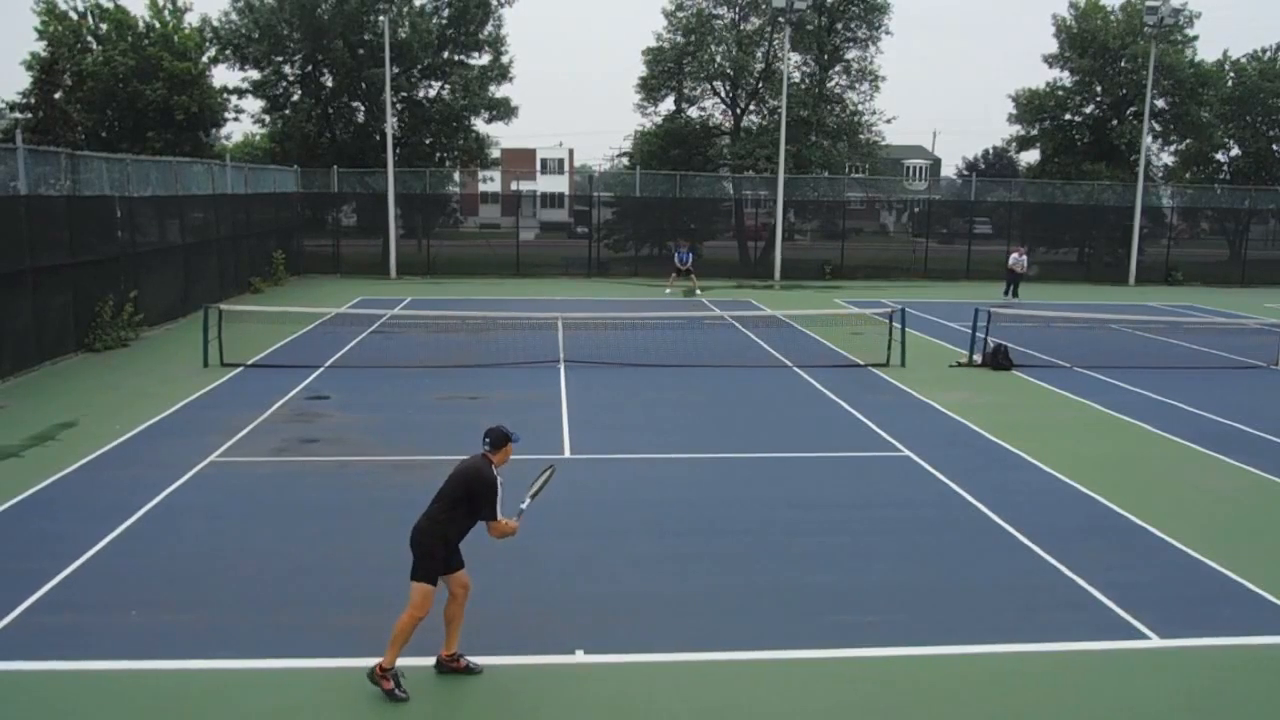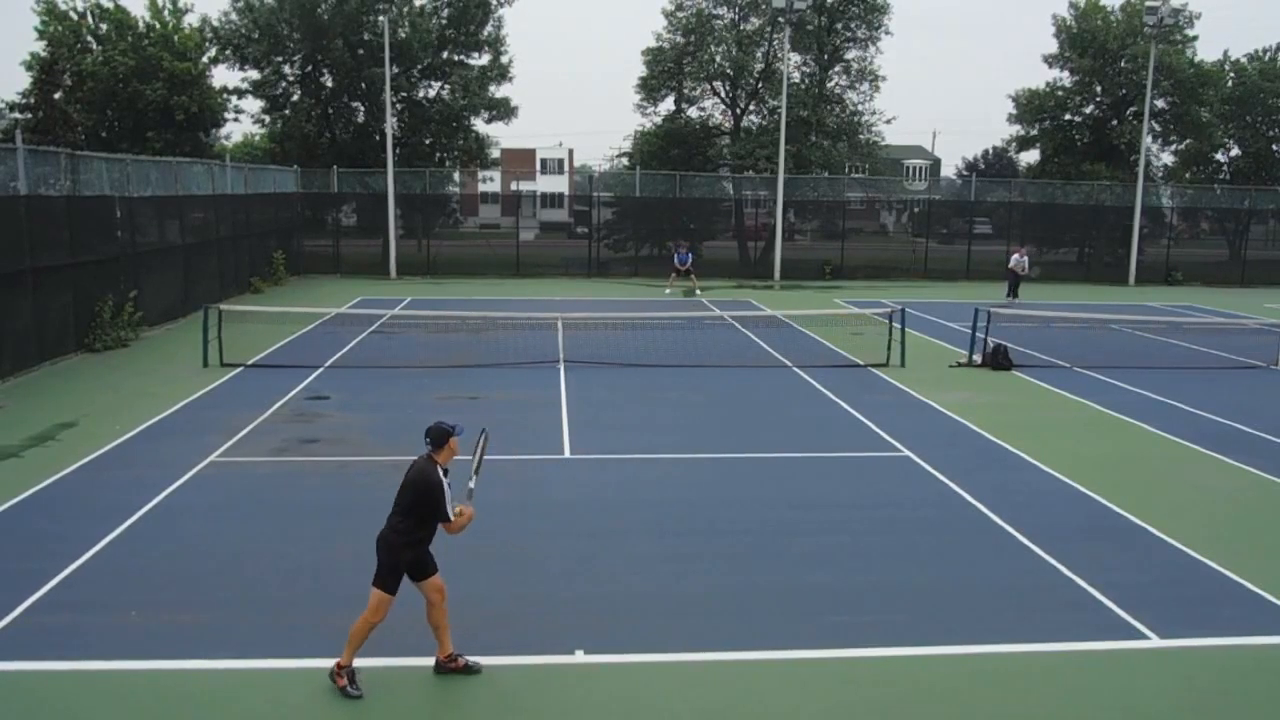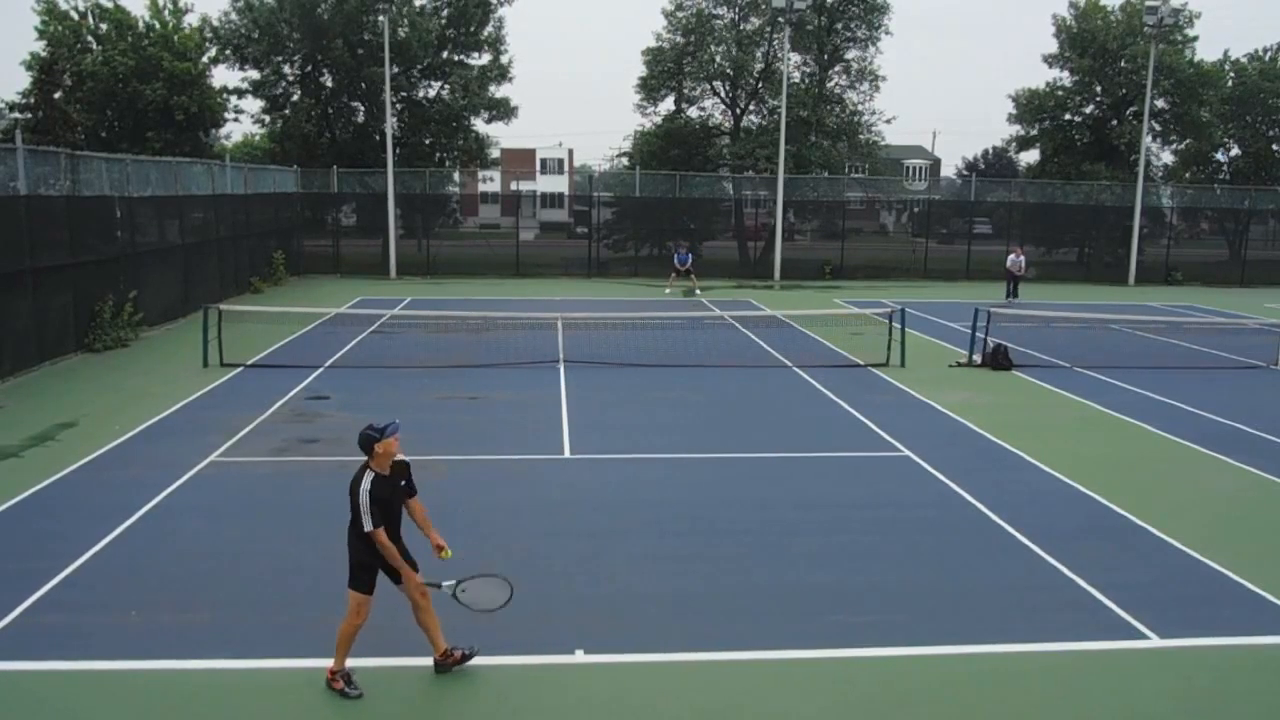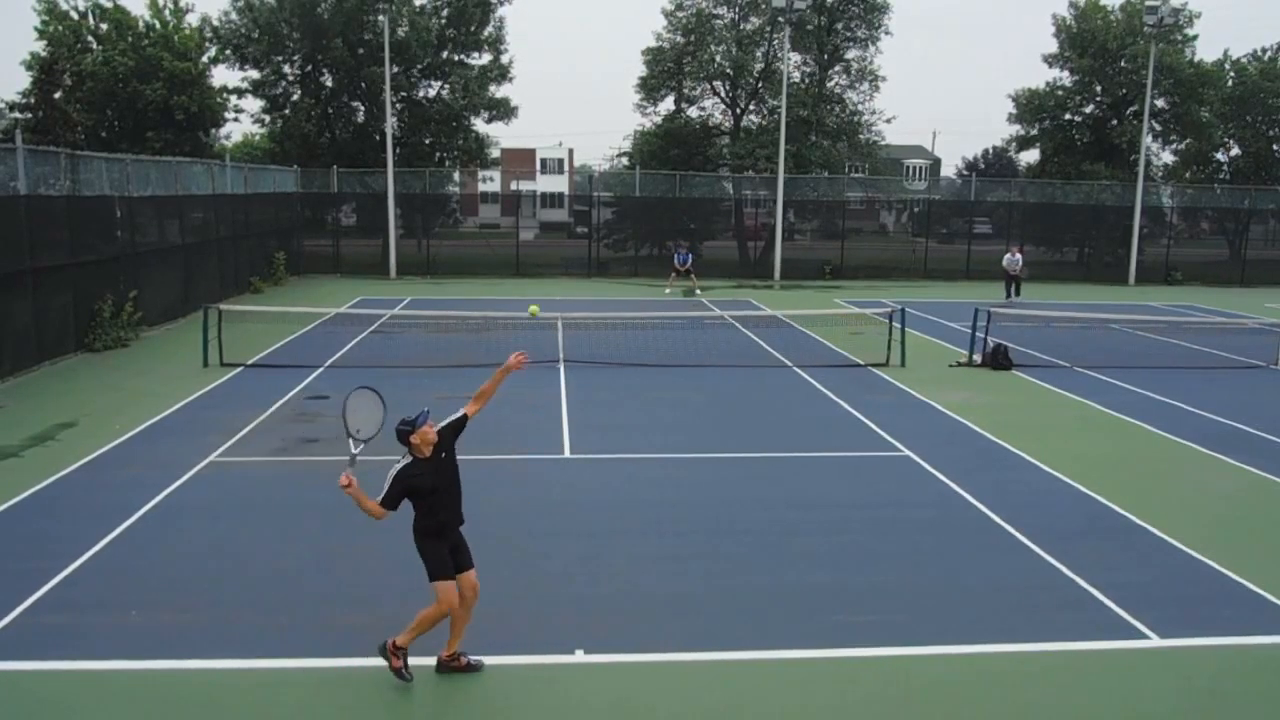
dt=0.5s
person 1, frame 1
left shoulder: (475, 464)
right shoulder: (489, 478)
right elbow: (495, 530)
left wrist: (500, 522)
right wrist: (511, 528)
left hip: (442, 539)
right hip: (430, 541)
left knee: (461, 588)
right knee: (418, 609)
left ankle: (448, 656)
right ankle: (384, 669)
person 1, frame 2
left shoulder: (425, 465)
right shoulder: (436, 479)
right elbow: (451, 527)
left wrist: (447, 508)
right wrist: (467, 516)
left hip: (414, 544)
right hip: (396, 548)
left knee: (437, 593)
right knee: (376, 613)
left ankle: (447, 657)
right ankle: (342, 668)
person 1, frame 3
left shoulder: (401, 466)
right shoulder: (364, 487)
left elbow: (412, 503)
right elbow: (378, 538)
left wrist: (432, 535)
right wrist: (405, 571)
left hip: (393, 543)
right hip: (365, 551)
left knee: (420, 594)
right knee: (357, 615)
left ankle: (444, 654)
right ankle: (336, 672)
person 1, frame 4
left shoulder: (444, 437)
right shoulder: (402, 474)
left elbow: (476, 403)
right elbow: (379, 512)
left wrist: (504, 370)
right wrist: (354, 492)
left hip: (452, 532)
right hip: (430, 538)
left knee: (469, 591)
right knee: (448, 604)
left ankle: (450, 655)
right ankle: (397, 646)
